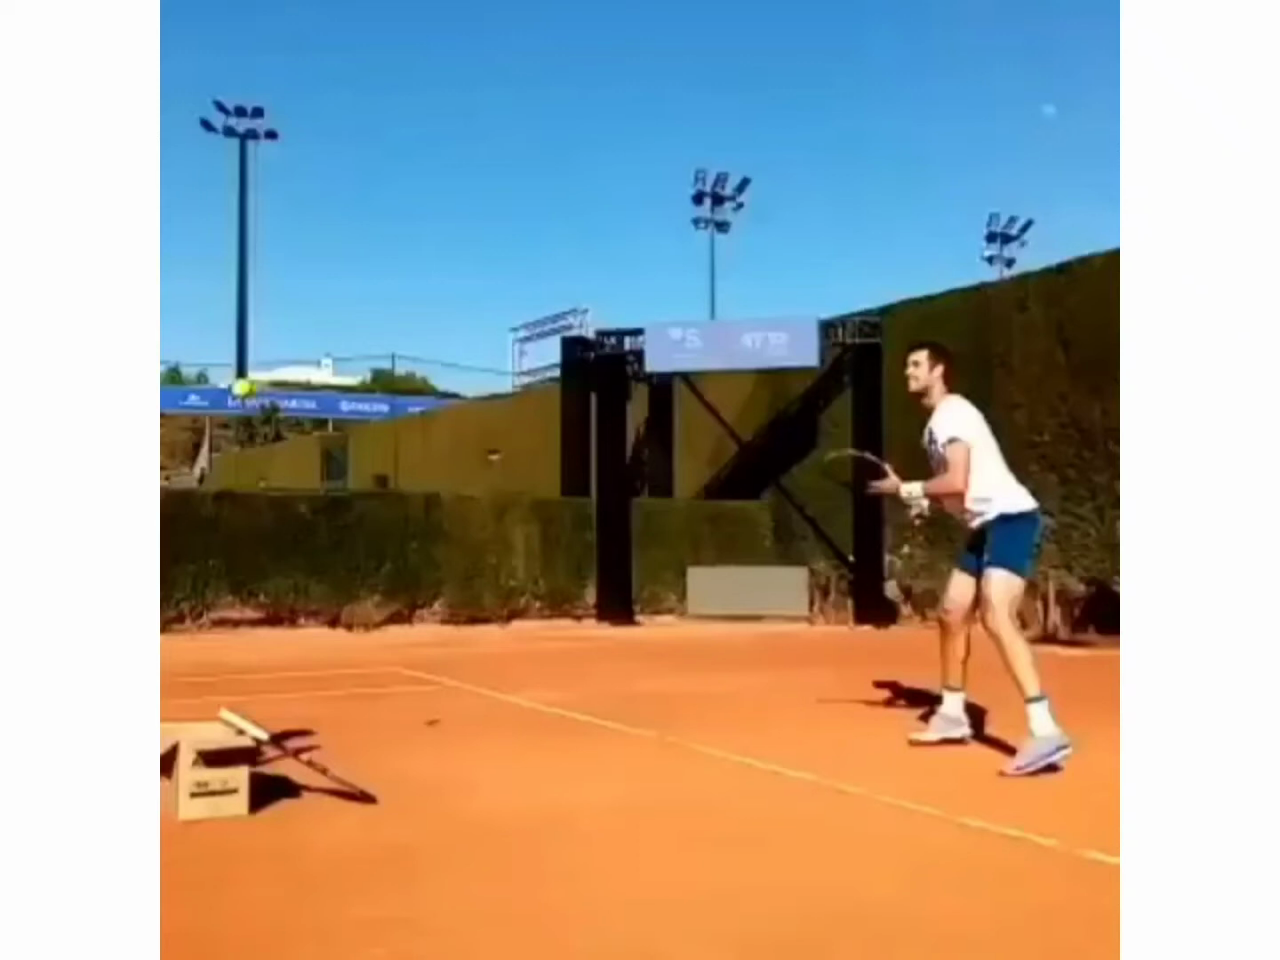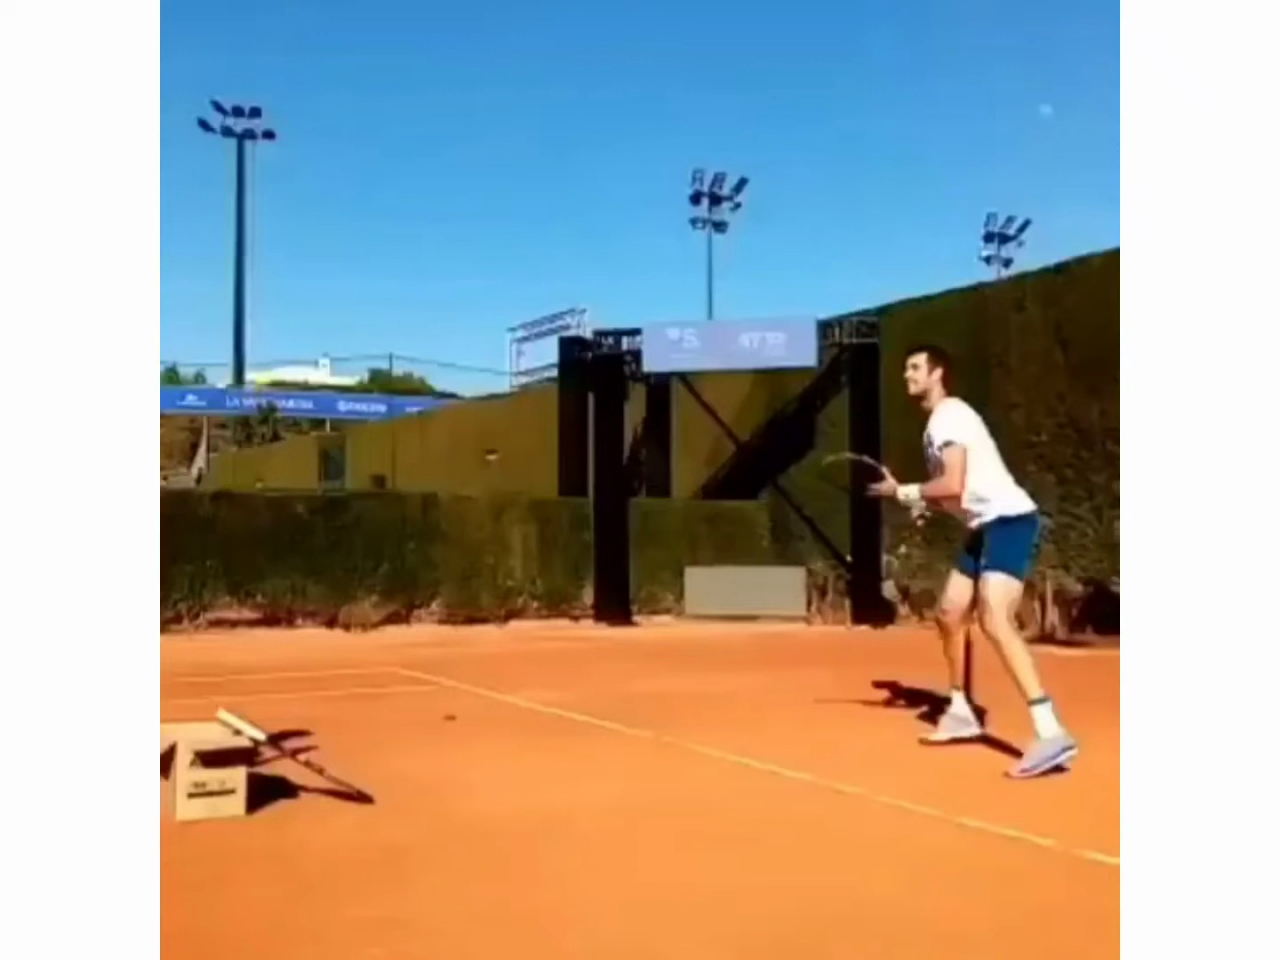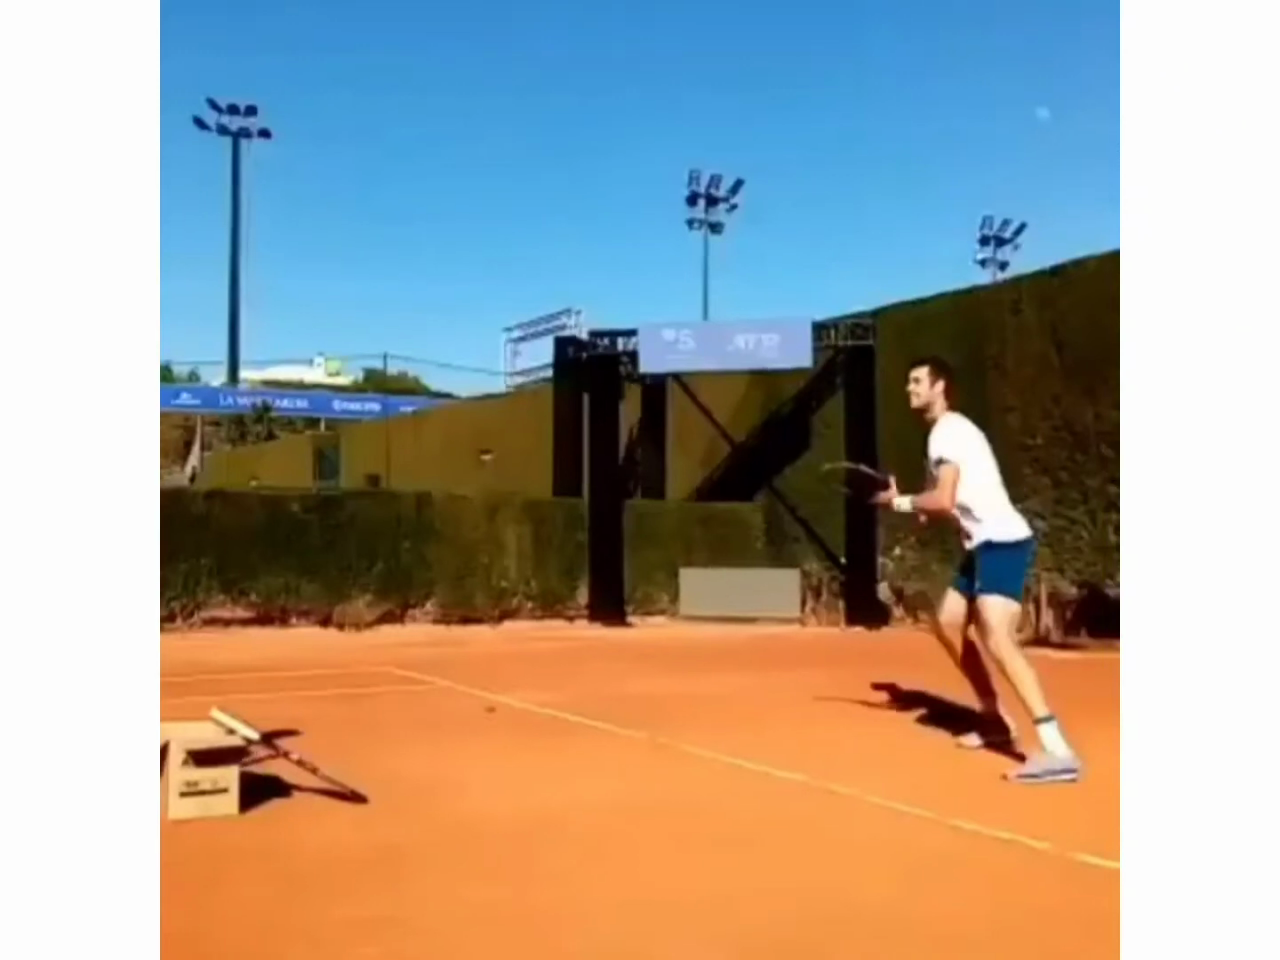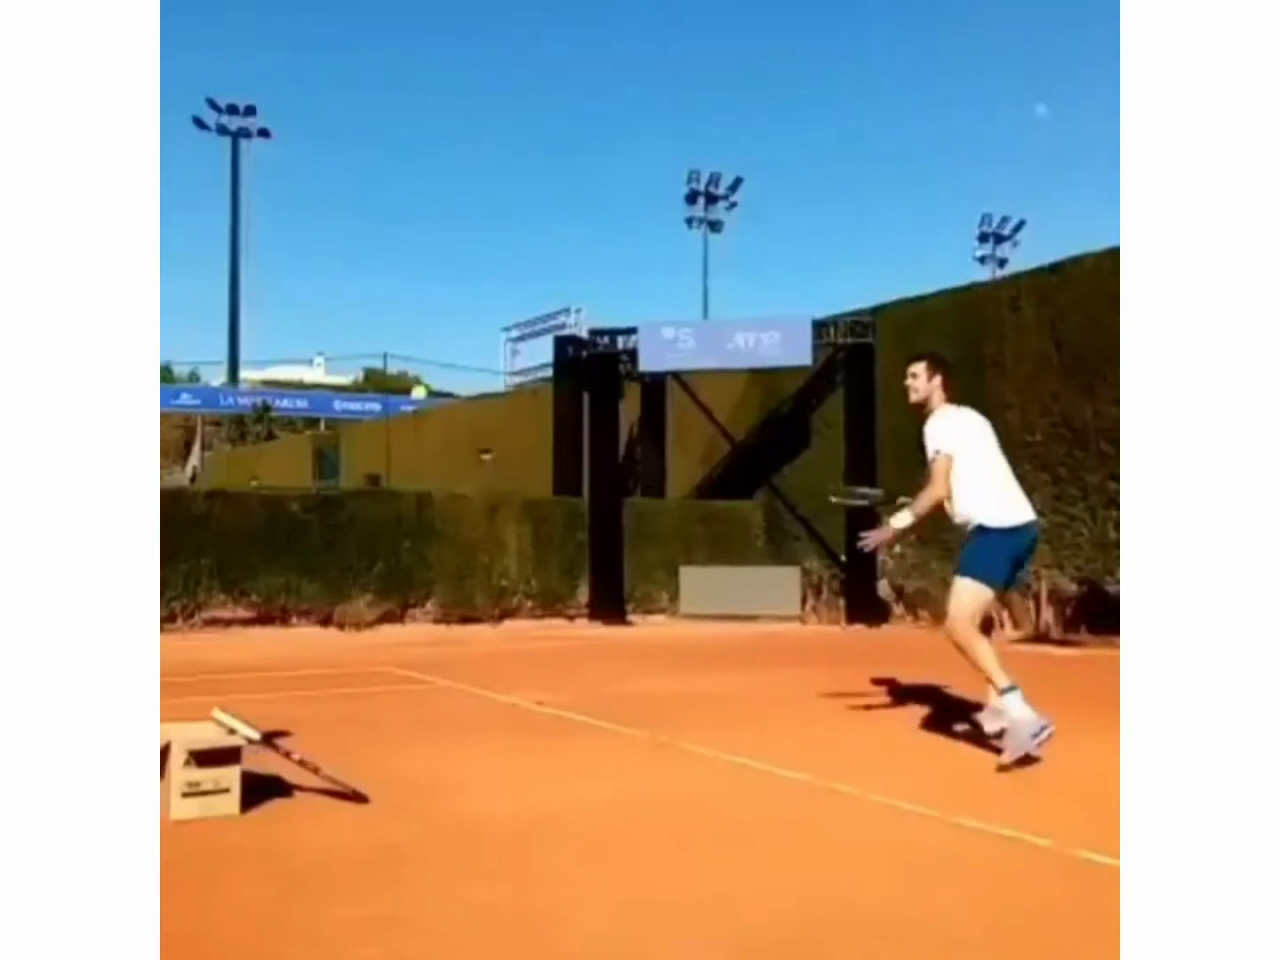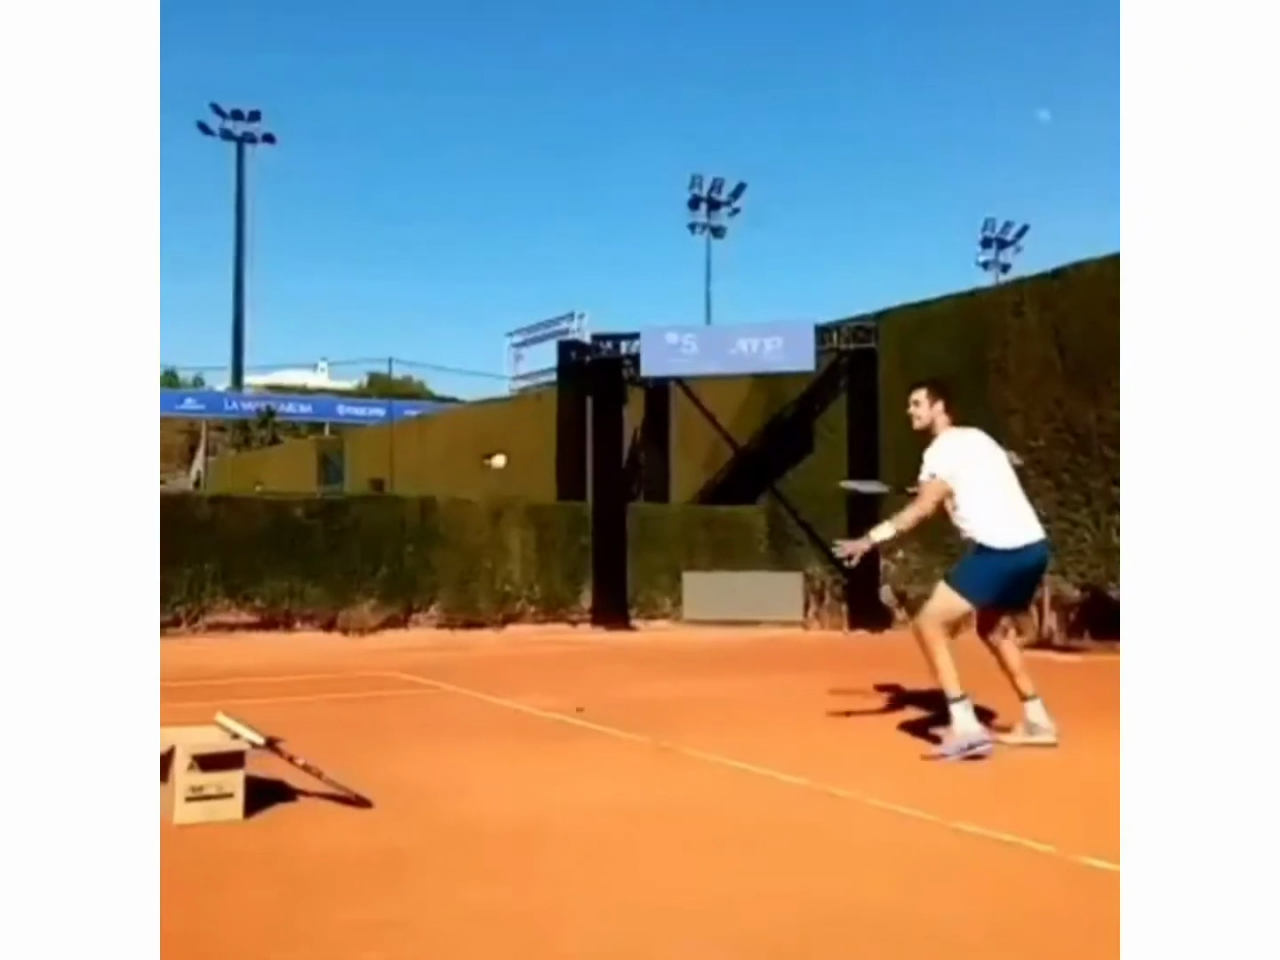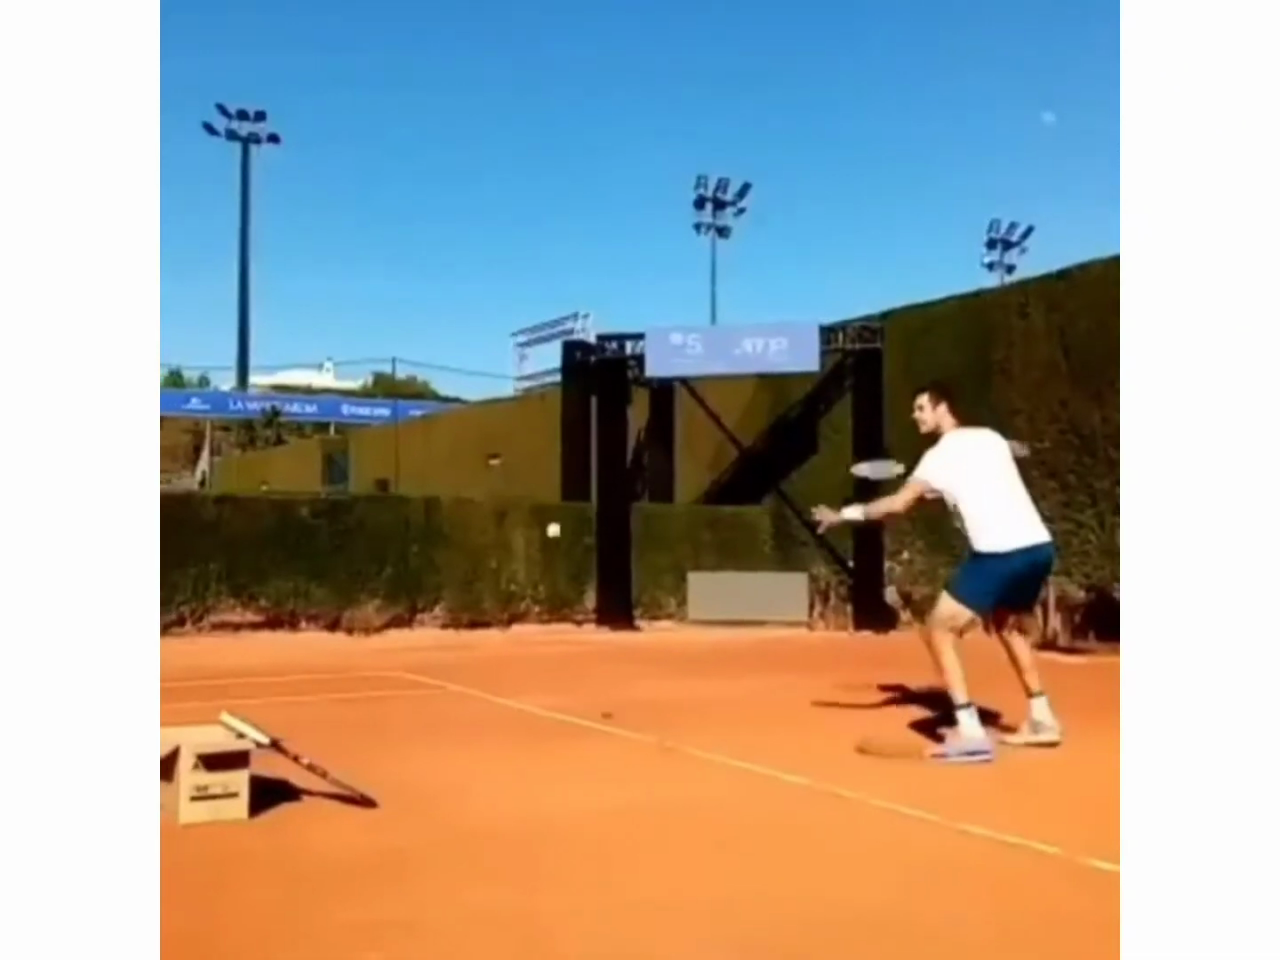
dt=0.3s
person 1, frame 1
left shoulder: (952, 412)
right shoulder: (935, 423)
left elbow: (957, 482)
left wrist: (906, 489)
right wrist: (924, 500)
left hip: (1010, 519)
right hip: (986, 525)
left knee: (997, 618)
right knee: (952, 614)
left ankle: (1045, 731)
right ankle: (952, 713)
person 1, frame 2
left shoulder: (950, 415)
right shoulder: (936, 424)
left elbow: (952, 485)
left wrist: (902, 492)
right wrist: (924, 503)
left hip: (1009, 520)
right hip: (986, 526)
left knee: (995, 620)
right knee: (950, 614)
left ankle: (1051, 733)
right ankle: (961, 713)
person 1, frame 3
left shoulder: (945, 431)
right shoulder: (954, 429)
left elbow: (944, 500)
left wrist: (900, 501)
right wrist: (919, 508)
left hip: (1001, 543)
right hip: (987, 544)
left knee: (1000, 644)
right knee: (947, 625)
left ankle: (1056, 751)
right ankle: (995, 718)
person 1, frame 4
left shoulder: (941, 422)
right shoulder: (966, 417)
left elbow: (938, 491)
left wrist: (896, 524)
left hip: (997, 529)
right hip: (1019, 524)
left knee: (959, 626)
right knee: (963, 617)
left ankle: (1024, 717)
right ankle: (999, 708)
person 1, frame 5
left shoulder: (941, 449)
right shoulder: (977, 438)
left elbow: (925, 506)
left wrist: (871, 539)
right wrist: (946, 490)
left hip: (999, 551)
right hip: (1035, 546)
left knee: (928, 625)
right knee: (993, 629)
left ankle: (966, 726)
right ankle: (1037, 722)
person 1, frame 6
left shoulder: (940, 455)
right shoulder: (989, 437)
left elbow: (898, 503)
right elbow: (1014, 452)
left wrist: (843, 514)
left hip: (999, 554)
right hip: (1040, 547)
left knee: (939, 633)
right knee: (1008, 626)
left ankle: (971, 734)
right ankle: (1041, 719)
